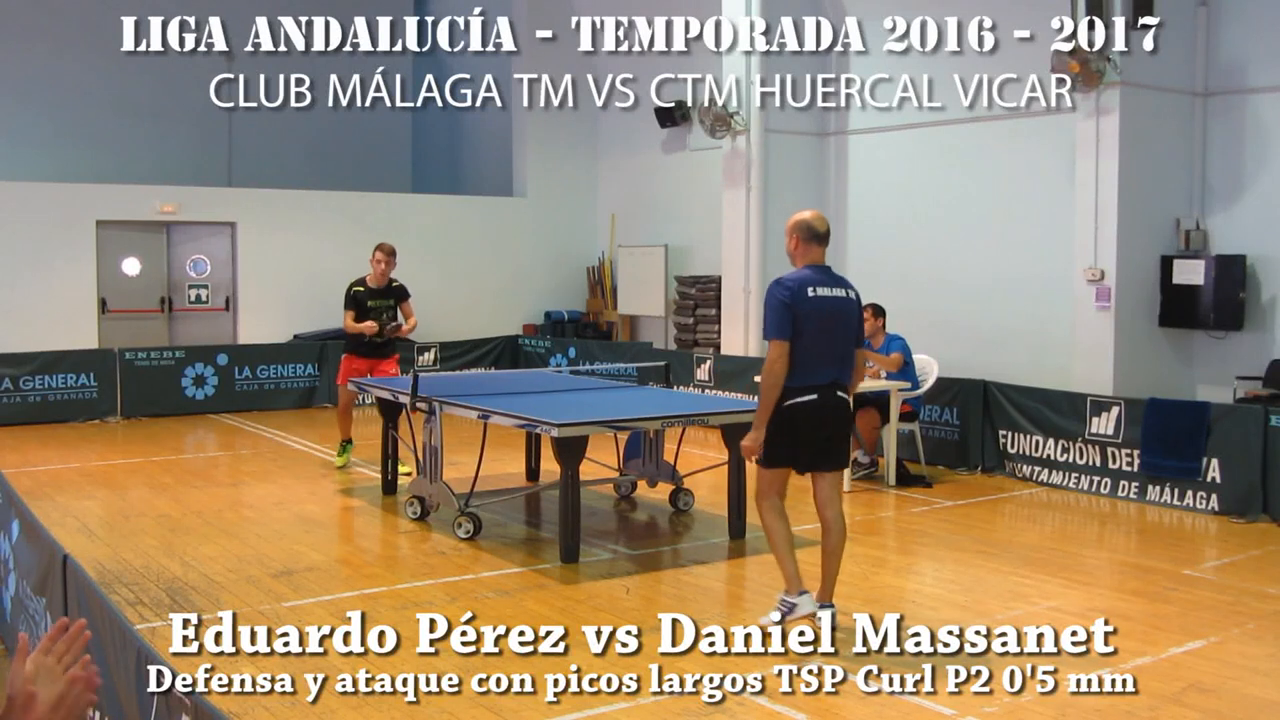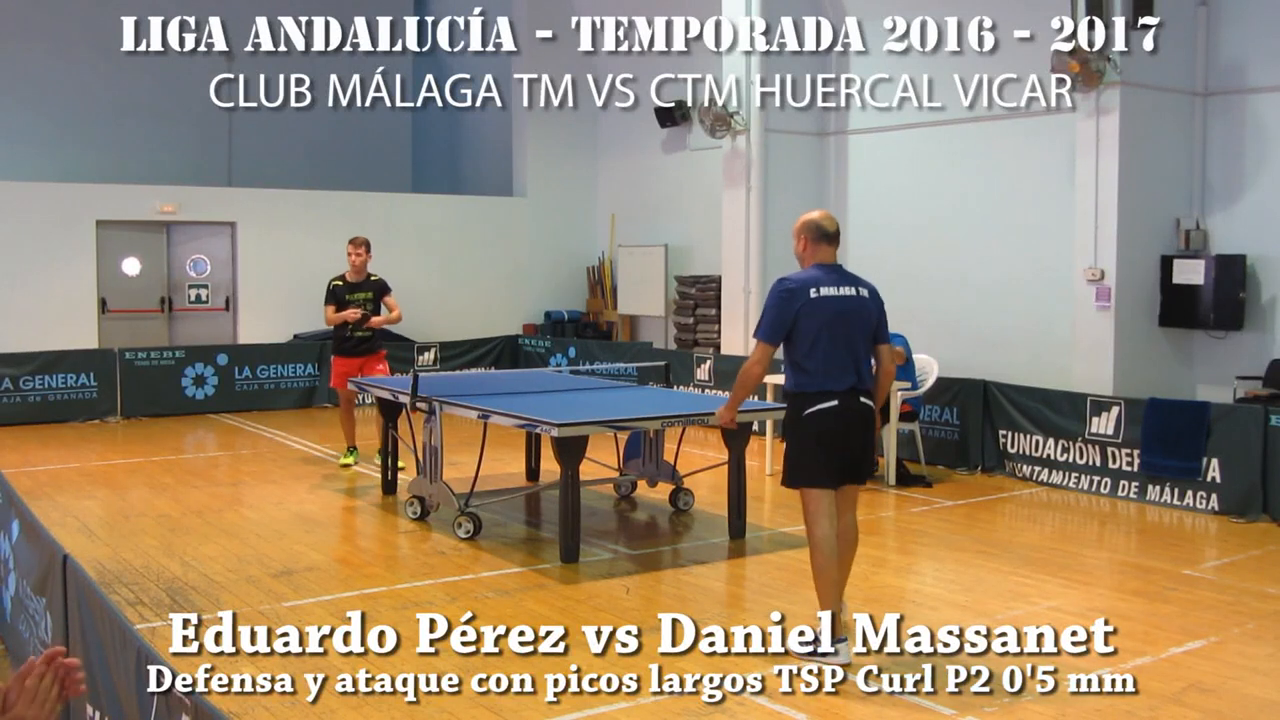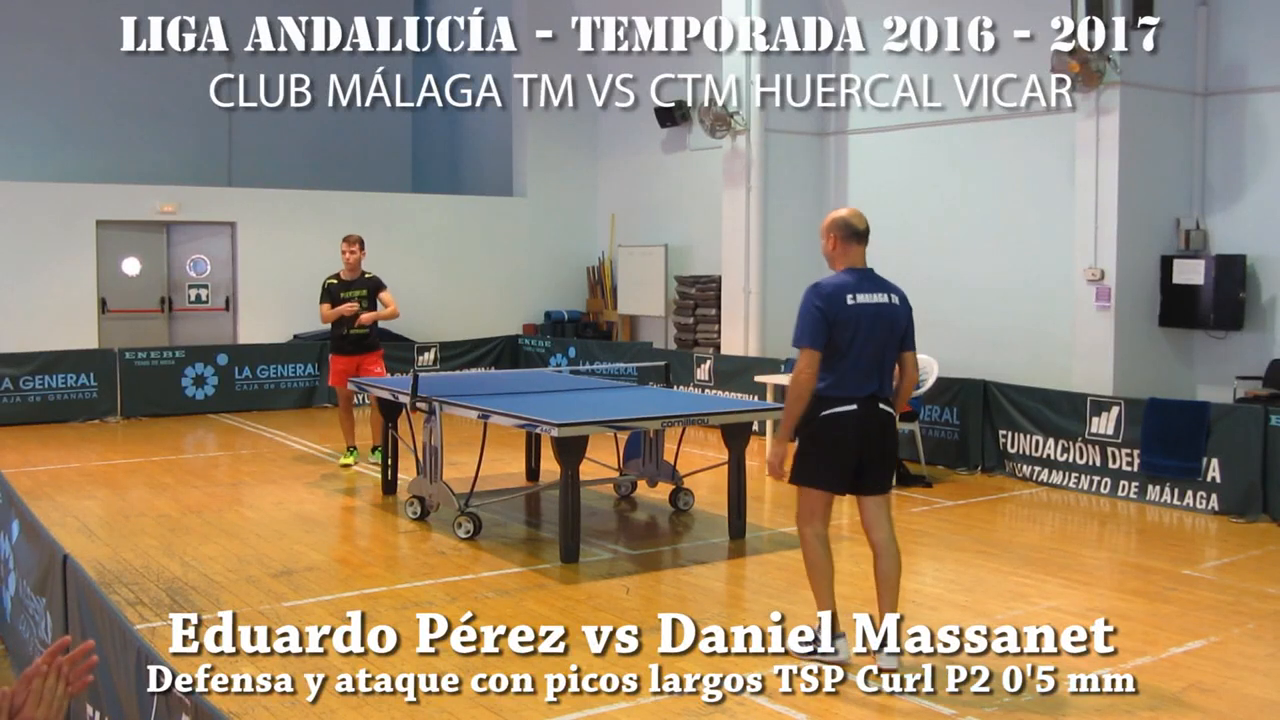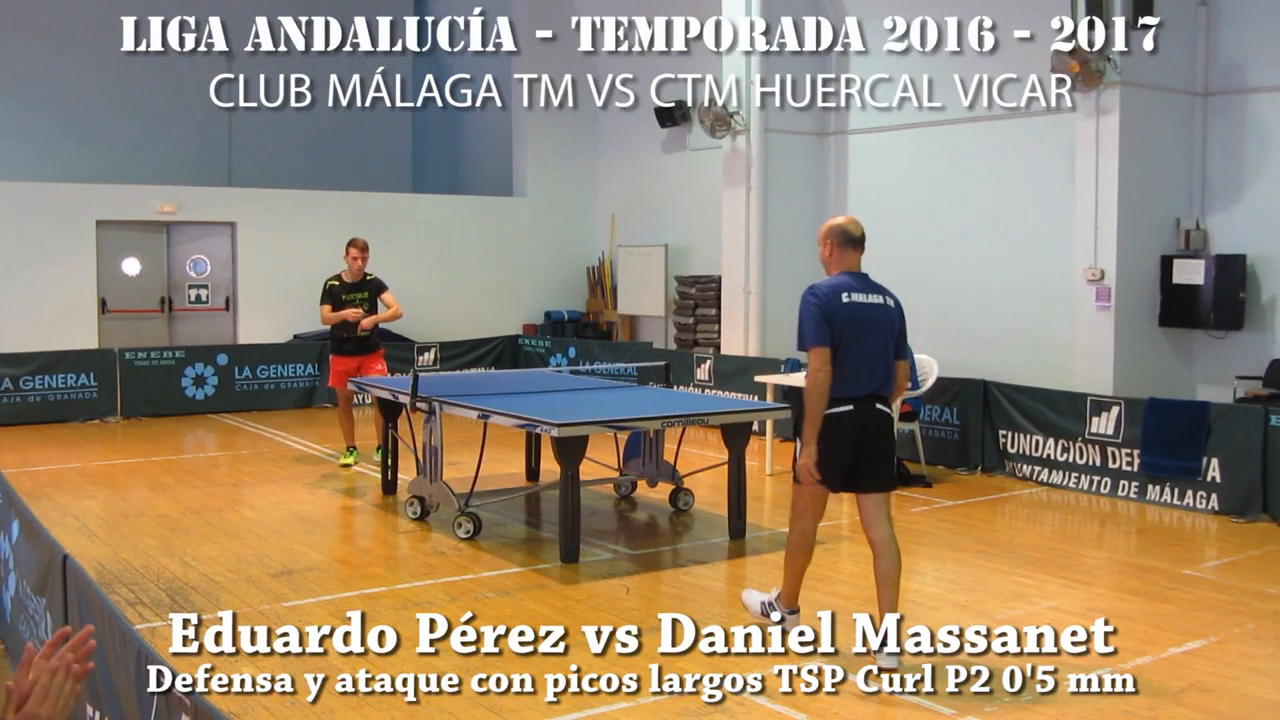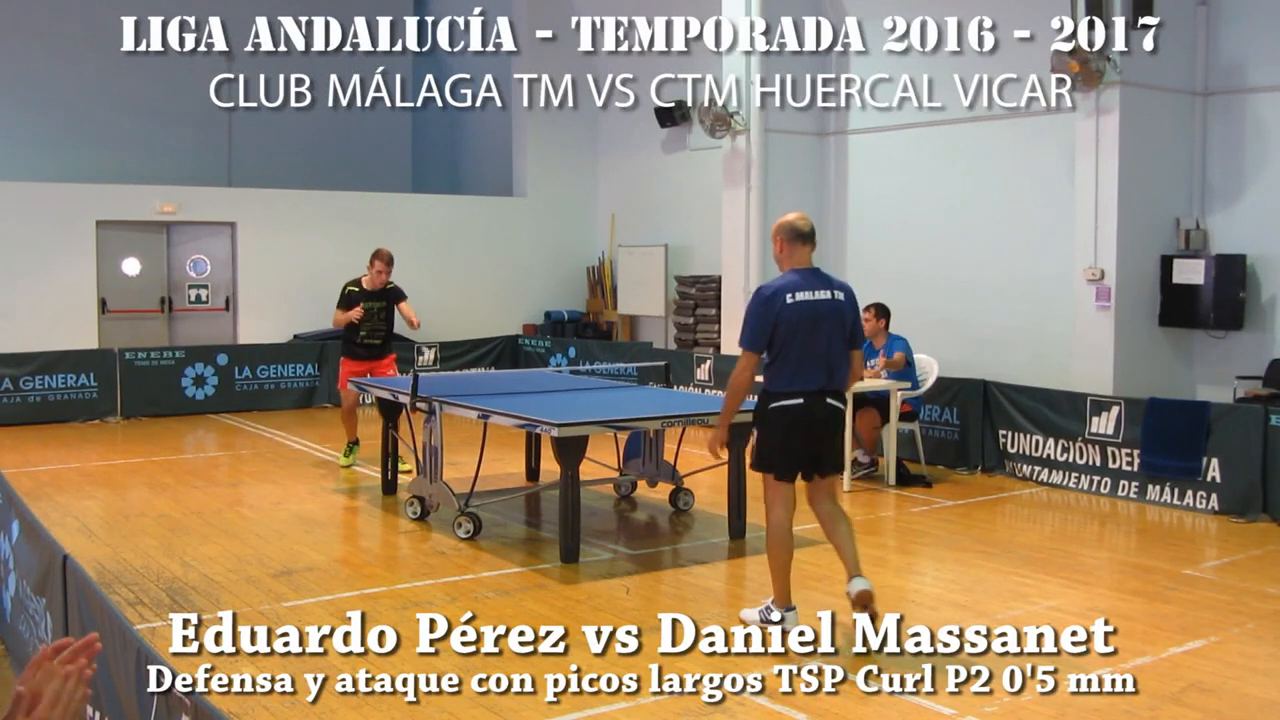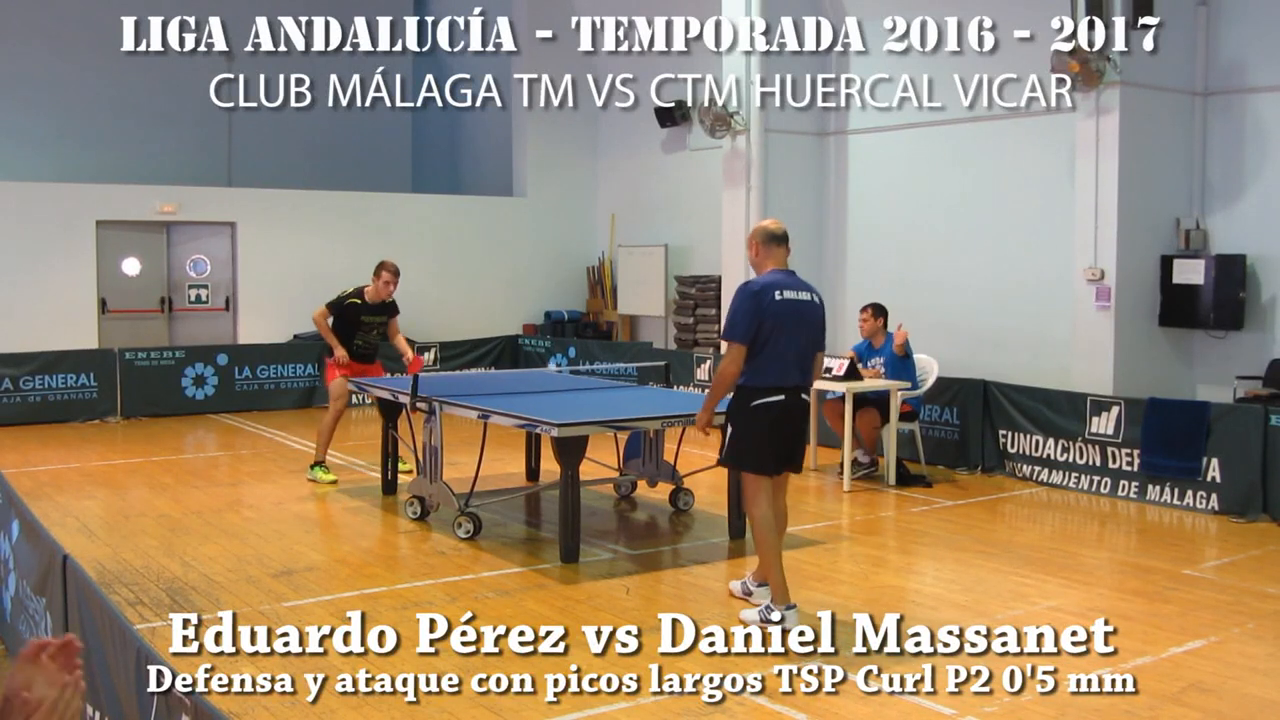
dt=0.4s
person 1, frame 1
left shoulder: (786, 288)
right shoulder: (849, 293)
left elbow: (777, 362)
right elbow: (858, 364)
left wrist: (757, 427)
left hip: (794, 406)
right hip: (835, 407)
left knee: (769, 501)
right knee: (831, 508)
left ankle: (795, 593)
right ankle: (824, 603)
person 1, frame 2
left shoulder: (790, 288)
right shoulder: (867, 292)
left elbow: (759, 362)
right elbow: (887, 366)
left wrist: (731, 407)
left hip: (814, 414)
right hip: (859, 412)
left knee: (821, 523)
right knee: (846, 515)
left ankle: (833, 637)
right ankle: (836, 605)
person 1, frame 3
left shoulder: (823, 294)
right shoulder: (896, 297)
left elbow: (806, 374)
right elbow: (909, 374)
left wrist: (781, 439)
left hip: (833, 419)
right hip: (878, 421)
left knee: (812, 524)
right knee: (880, 530)
left ankle: (831, 631)
person 1, frame 4
left shoulder: (821, 296)
right shoulder: (890, 302)
left elbow: (820, 372)
right elbow: (901, 379)
left wrist: (807, 442)
left hip: (833, 418)
right hip: (877, 421)
left knee: (805, 518)
right knee: (880, 529)
left ankle: (785, 605)
person 1, frame 5
left shoulder: (770, 295)
right shoulder: (843, 293)
left elbow: (746, 371)
right elbow: (856, 367)
left wrist: (722, 423)
left hip: (783, 411)
right hip: (828, 411)
left knee: (779, 509)
right knee: (826, 502)
left ankle: (781, 609)
right ankle: (857, 579)
person 1, frame 6
left shoulder: (753, 291)
right shoulder: (812, 296)
left elbow: (733, 364)
right elbow: (816, 367)
left wrist: (707, 408)
left hip: (757, 405)
right hip: (796, 406)
left knee: (759, 505)
right knee: (776, 498)
left ankle: (780, 604)
right ankle: (760, 580)
person 2, frame 1
left shoulder: (398, 289)
right shoulder: (355, 289)
left elbow: (411, 318)
right elbow: (347, 325)
left wrist: (407, 328)
right wrist: (362, 327)
left hip: (385, 356)
right hip: (355, 355)
right knee: (345, 404)
right ankle: (345, 443)
person 2, frame 2
left shoulder: (378, 283)
right shoulder: (335, 285)
left elbow: (397, 314)
right elbow: (328, 319)
left wrist: (382, 320)
right wrist: (344, 315)
left hip: (373, 352)
right hip: (343, 354)
right knee: (346, 402)
left ankle: (386, 450)
right ankle: (351, 449)
person 2, frame 3
left shoulder: (372, 281)
right shoulder: (330, 284)
left elbow: (394, 311)
right elbow: (324, 317)
left wrist: (372, 315)
right wrist: (341, 310)
left hip: (370, 351)
right hip: (341, 353)
left knee: (377, 400)
right knee: (345, 401)
left ankle: (377, 449)
right ankle: (351, 449)
person 2, frame 4
left shoulder: (374, 282)
right shoulder: (331, 285)
left elbow: (397, 311)
right elbow: (324, 318)
left wrist: (373, 319)
right wrist: (344, 314)
left hip: (371, 351)
right hip: (342, 354)
right knee: (345, 402)
left ankle: (382, 448)
right ankle: (351, 449)
person 2, frame 5
left shoulder: (393, 291)
right shoulder: (351, 289)
left elbow: (411, 318)
right elbow: (337, 321)
left wrist: (414, 322)
right wrist: (349, 316)
left hip: (383, 356)
right hip: (352, 357)
right knee: (348, 405)
right ankle: (352, 443)
person 2, frame 6
left shoulder: (389, 305)
right shoulder: (350, 299)
left elbow: (395, 334)
right elbow: (318, 317)
left wrist: (407, 351)
right wrist: (337, 347)
left hip: (369, 362)
right hip: (341, 360)
right knee: (338, 405)
right ankle: (318, 465)
